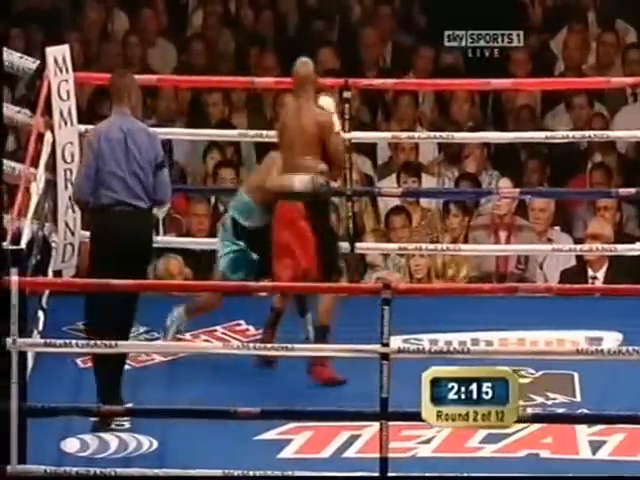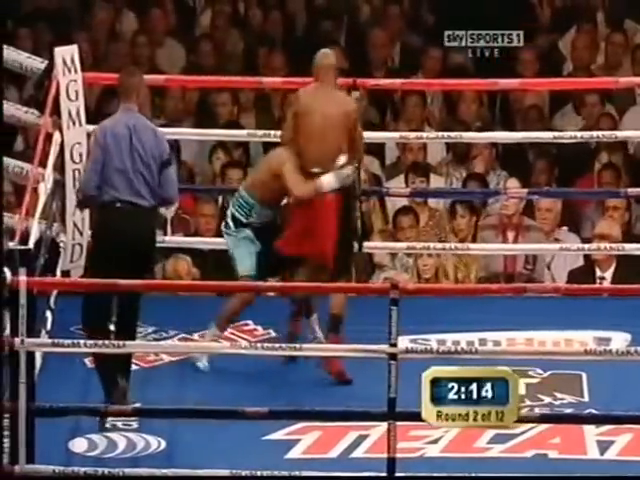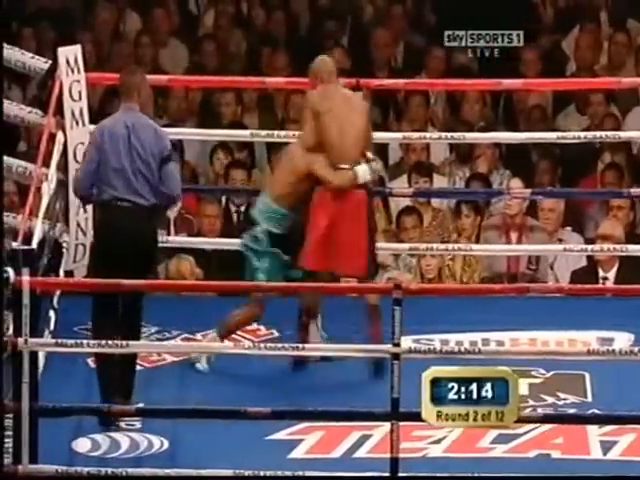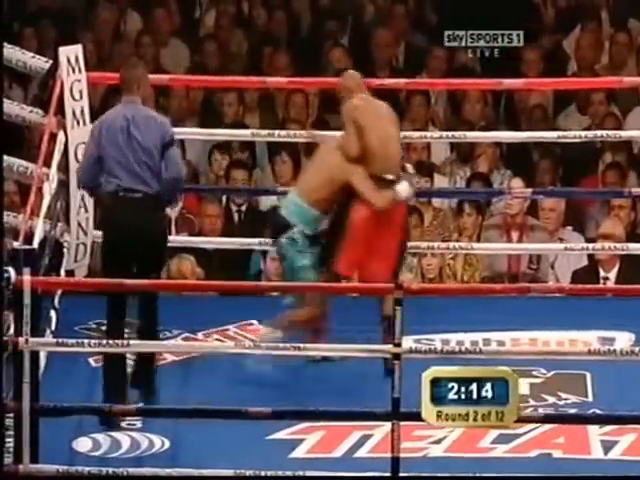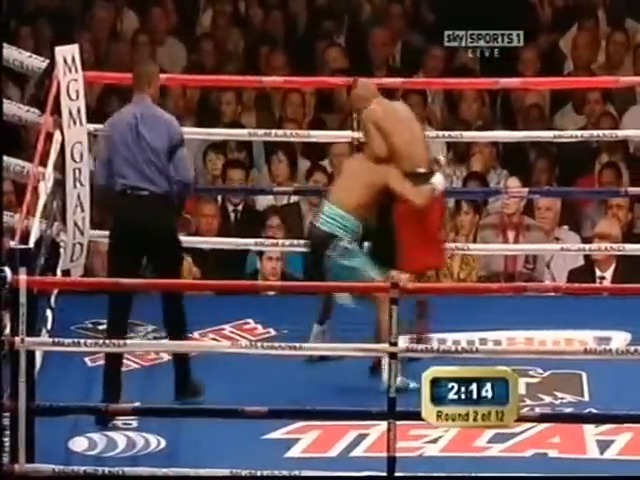
dt=0.2s
person 1, frame 1
left shoulder: (98, 134)
right shoulder: (150, 137)
left elbow: (83, 193)
right elbow: (163, 195)
left wrist: (90, 206)
left hip: (109, 225)
right hip: (141, 227)
left knee: (99, 315)
right knee: (123, 313)
left ankle: (110, 397)
right ankle: (113, 393)
person 1, frame 2
left shoulder: (104, 130)
right shoulder: (155, 135)
left elbow: (87, 188)
right elbow: (170, 194)
left wrist: (86, 203)
left hip: (110, 221)
right hip: (142, 225)
left knee: (96, 310)
right knee: (128, 312)
left ankle: (113, 385)
right ankle: (119, 391)
person 1, frame 3
left shoulder: (103, 130)
right shoulder: (156, 133)
left elbow: (81, 186)
right elbow: (173, 191)
left hip: (110, 222)
right hip: (143, 224)
left knee: (105, 314)
right knee: (132, 311)
left ankle: (112, 400)
right ankle: (124, 393)
person 1, frame 4
left shoulder: (103, 125)
right shoulder: (158, 123)
left elbow: (85, 179)
right elbow: (176, 175)
left hip: (117, 214)
right hip: (150, 214)
left knee: (116, 307)
right knee: (148, 300)
left ankle: (115, 398)
right ankle: (145, 381)
person 1, frame 5
left shoulder: (115, 123)
right shoulder: (167, 123)
left elbow: (102, 179)
right elbow: (185, 178)
right wrist: (177, 205)
left hip: (123, 211)
right hip: (158, 212)
left knee: (119, 307)
right knee: (172, 300)
left ankle: (110, 399)
right ankle: (184, 381)
person 2, frame 1
left shoulder: (287, 107)
right shoulder: (323, 116)
right elbow: (339, 162)
left hip: (286, 199)
right hip: (311, 200)
left knee: (287, 278)
right knee: (329, 279)
right ankle: (319, 360)
person 2, frame 2
left shoulder: (302, 97)
right shoulder: (350, 104)
left elbow: (287, 139)
right elbow: (358, 152)
right hip: (337, 188)
left knee: (307, 261)
right knee: (339, 273)
left ankle: (297, 325)
right ankle: (332, 349)
person 2, frame 3
left shoulder: (314, 97)
right shoulder: (360, 100)
left elbow: (309, 143)
right elbow: (366, 141)
left hip: (331, 185)
right hip: (359, 183)
left knee: (317, 271)
right knee: (364, 271)
left ankle: (303, 341)
right ankle: (375, 339)
person 2, frame 4
left shoulder: (351, 108)
right shoulder: (386, 108)
left elbow: (353, 151)
right elbow: (389, 148)
left wrist: (339, 144)
left hip: (370, 193)
right hip: (398, 192)
left knee: (336, 266)
right knee: (385, 277)
right ankle: (390, 349)
person 2, frame 5
left shoulder: (371, 114)
right shoulder: (401, 108)
right elbow: (405, 149)
right hip: (430, 183)
left knee: (387, 268)
right knee: (422, 261)
right ankle: (421, 323)
person 3, frame 1
right shoulder: (279, 162)
right elbow: (272, 183)
right wrist: (303, 181)
left hip: (262, 225)
right hip: (239, 227)
right knee: (214, 296)
right ankle: (180, 315)
person 3, frame 2
left shoulder: (294, 156)
right shoulder: (287, 158)
right elbow: (300, 192)
right wrist: (334, 179)
left hip: (266, 223)
right hip: (242, 226)
right knee: (248, 293)
right ankle: (210, 337)
person 3, frame 3
left shoulder: (300, 149)
right shoulder: (313, 157)
right elbow: (336, 180)
right wrist: (366, 170)
left hip: (280, 229)
right hip: (266, 234)
right knee: (257, 306)
right ankle: (211, 344)
person 3, frame 4
left shoulder: (328, 147)
right shoulder: (354, 168)
right elbow: (379, 203)
right wrist: (404, 188)
left hip: (294, 222)
right hip: (295, 231)
left knee: (327, 279)
right knee: (316, 307)
left ankle: (315, 338)
right ankle: (270, 335)
person 3, frame 5
left shoulder: (354, 160)
right shoulder: (388, 171)
right elbow: (418, 200)
right wrist: (438, 181)
left hip: (318, 233)
right hip: (336, 241)
right knee: (385, 295)
left ankle: (317, 341)
right ankle: (388, 372)
